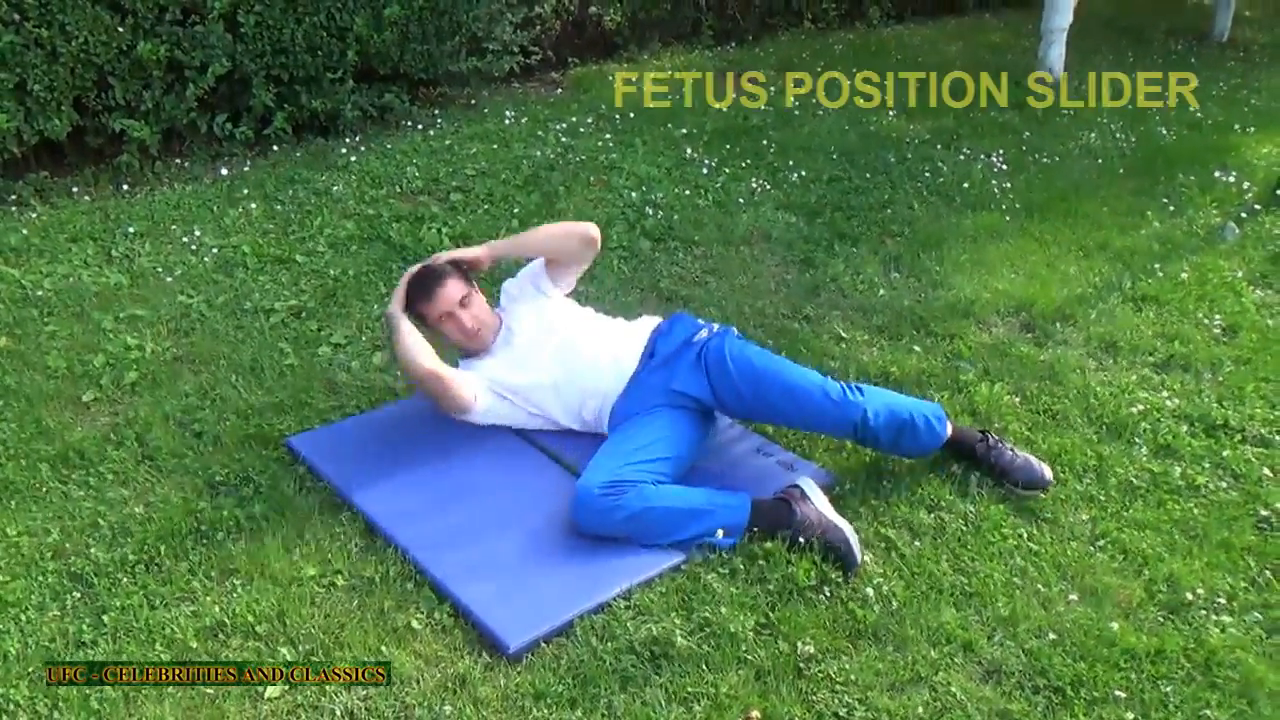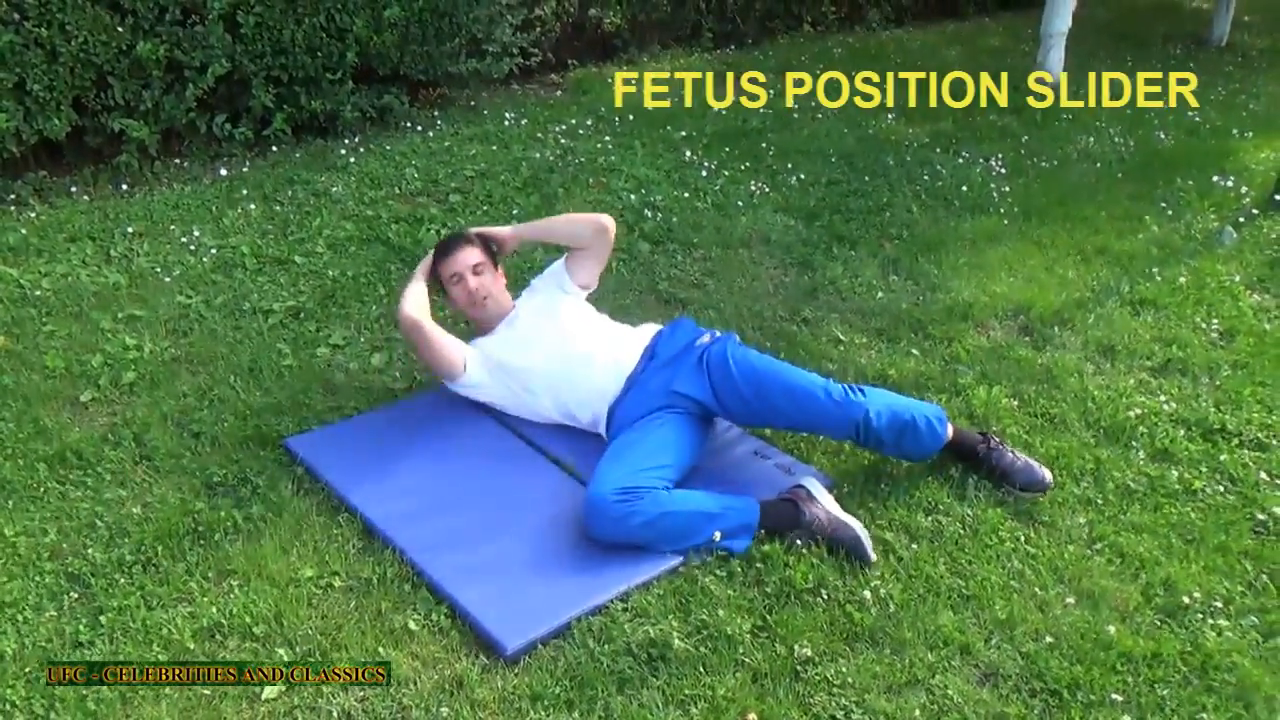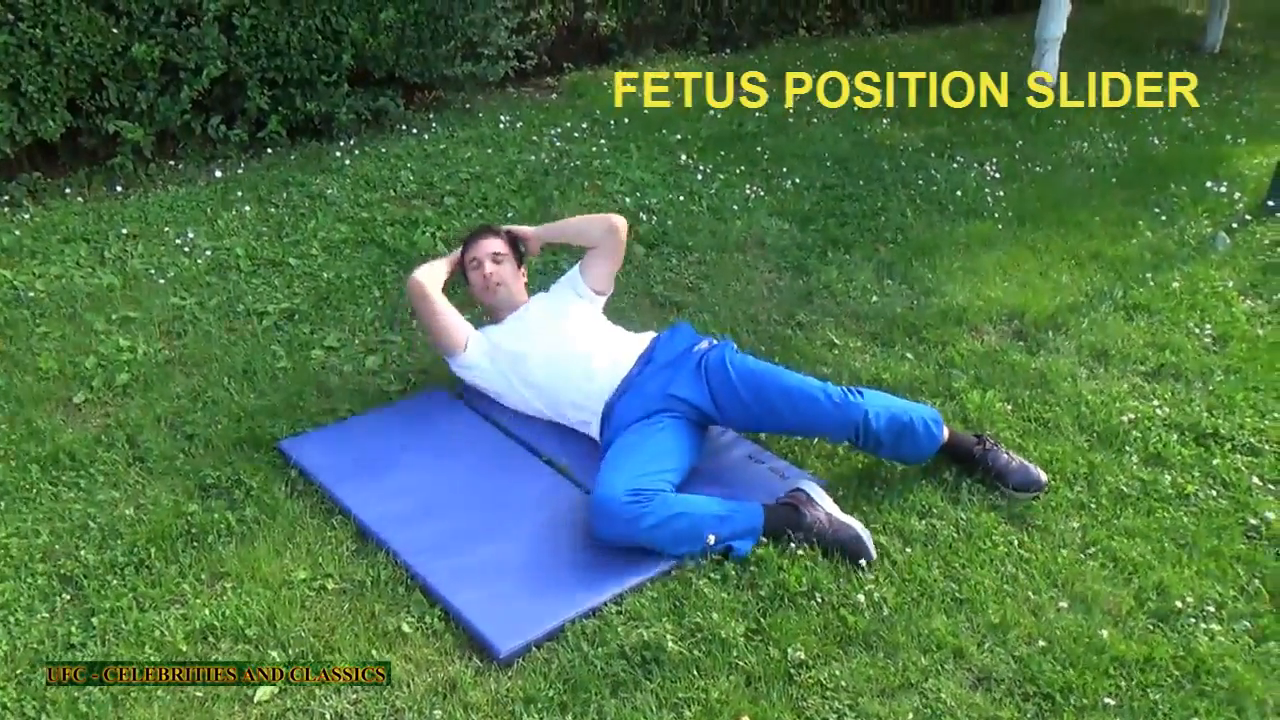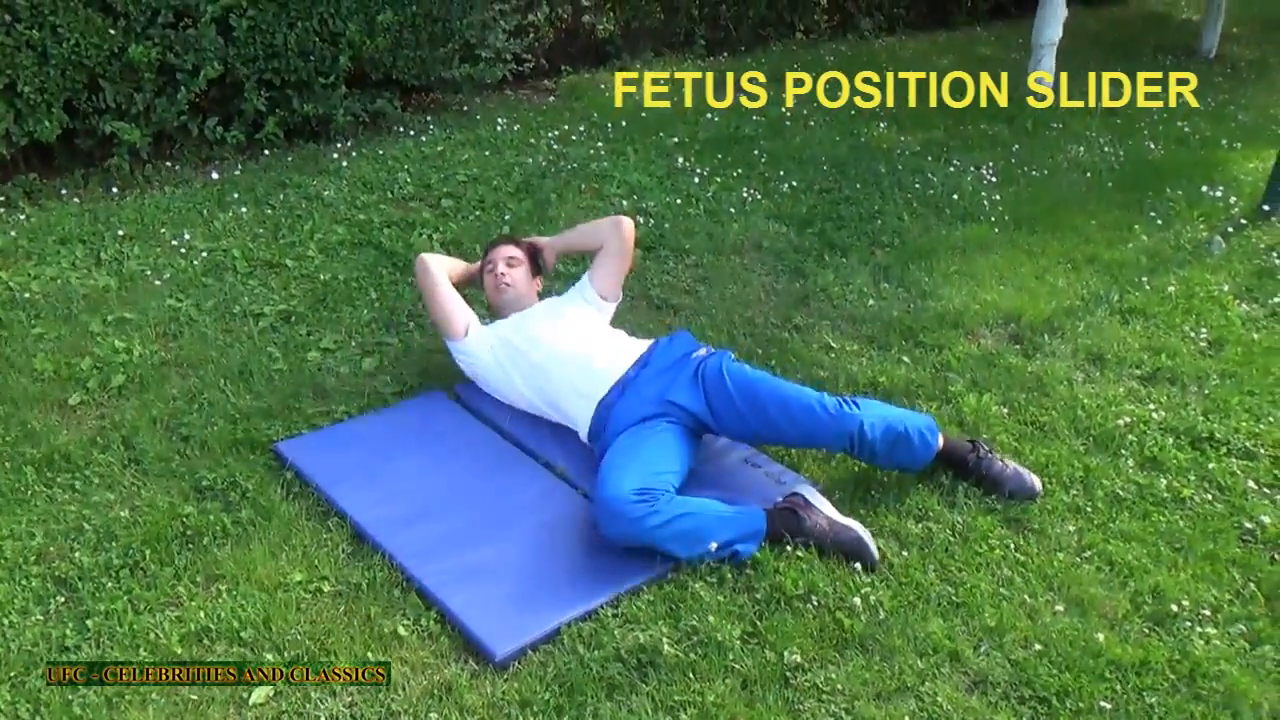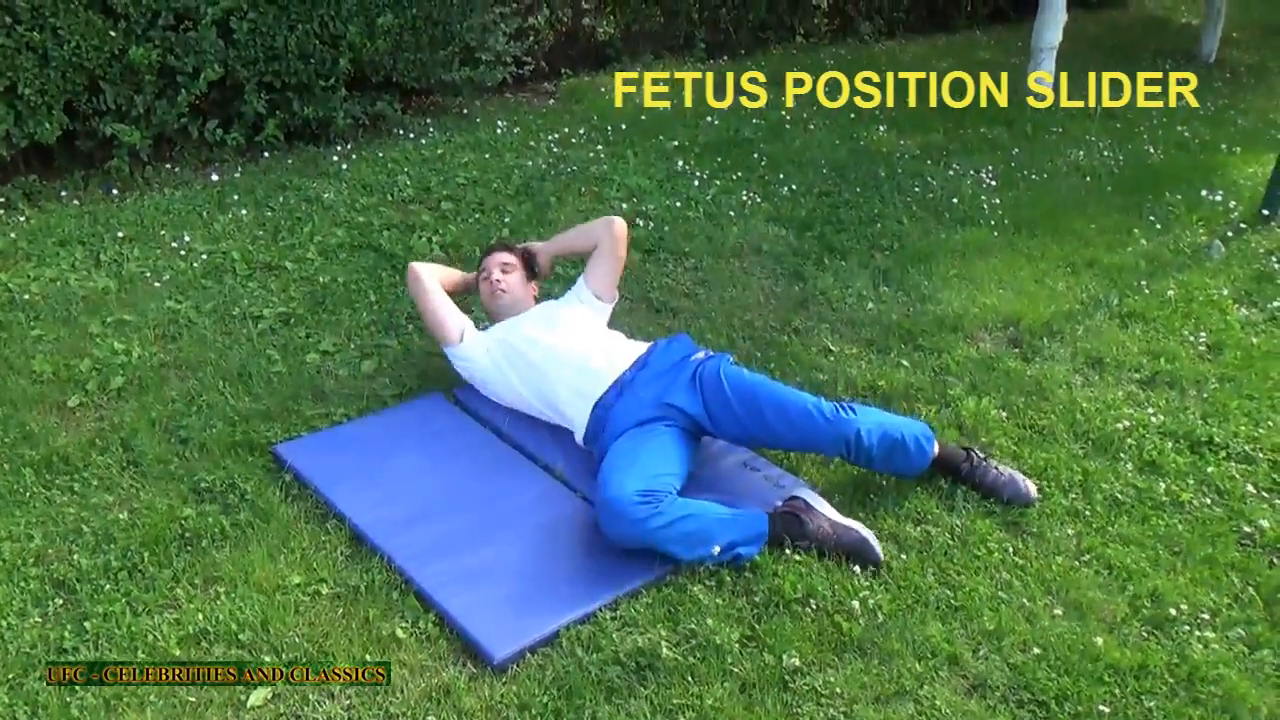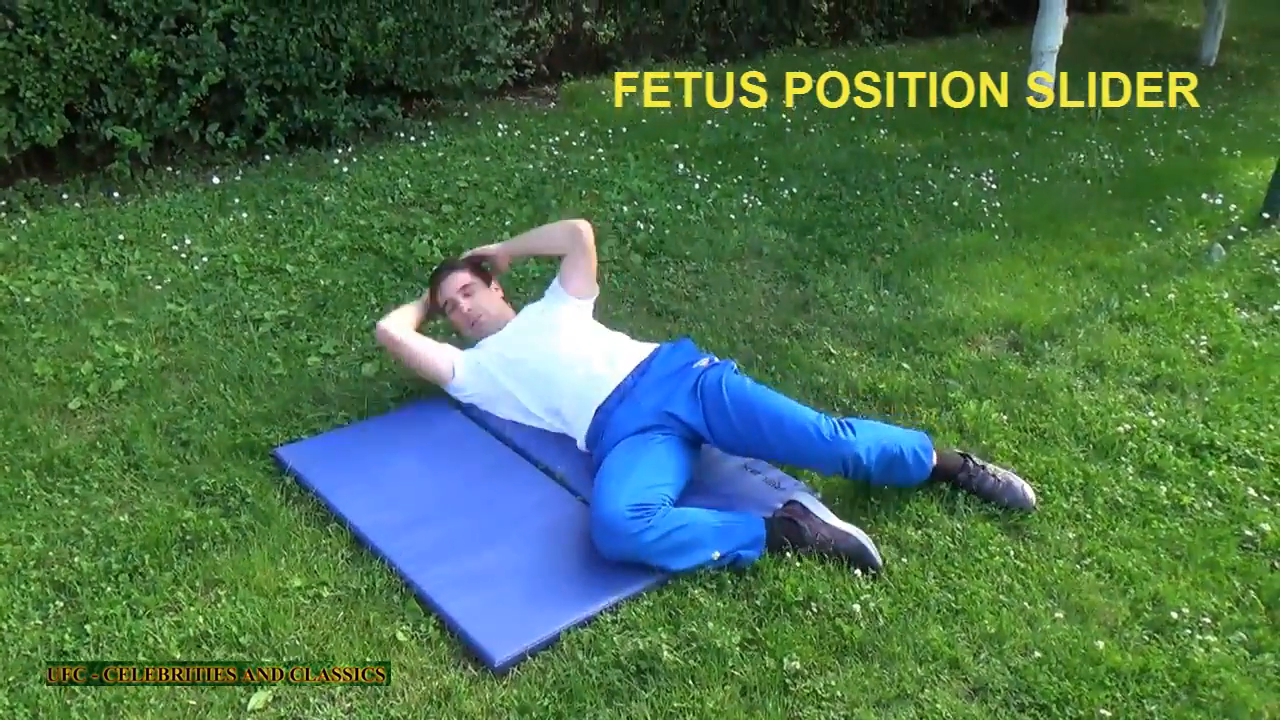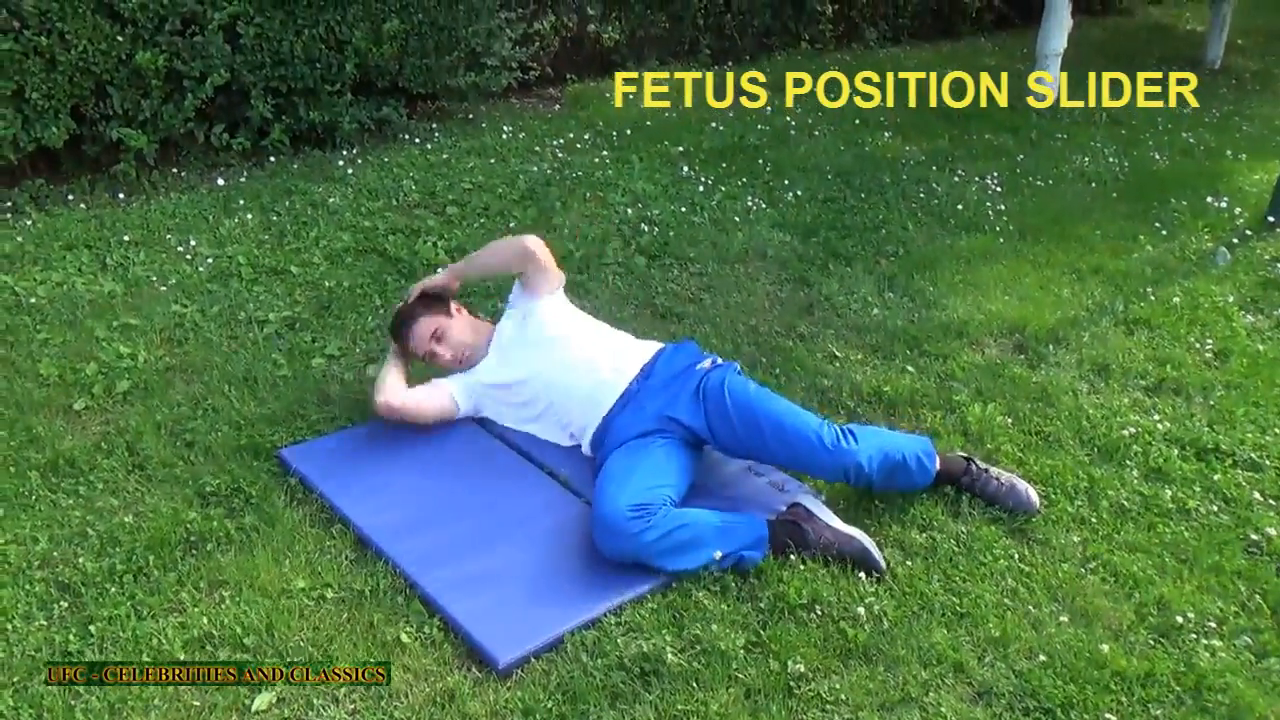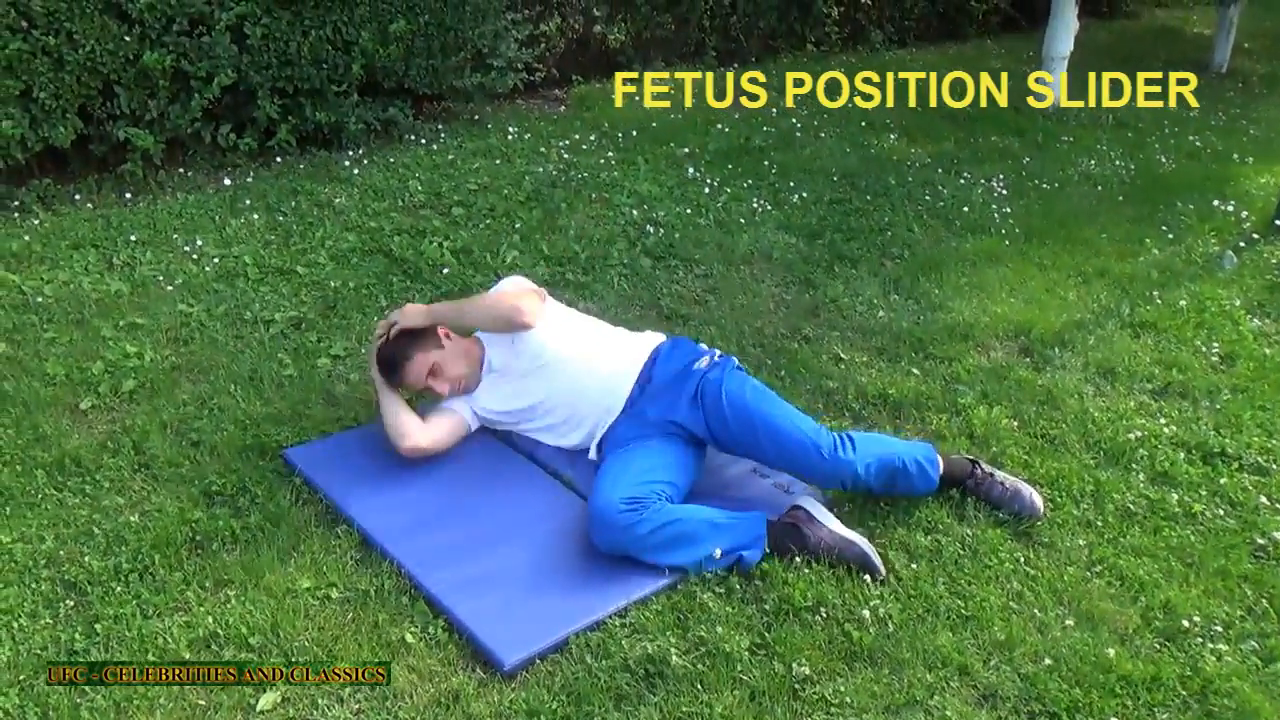
dt=0.2s
person 1, frame 1
left shoulder: (526, 294)
right shoulder: (471, 388)
left elbow: (586, 236)
right elbow: (417, 365)
left wrist: (486, 250)
right wrist: (400, 312)
left hip: (675, 347)
right hip: (639, 413)
left knee: (831, 401)
right knee: (595, 502)
left ankle: (971, 440)
right ankle: (777, 514)
person 1, frame 2
left shoulder: (549, 291)
right shoulder: (473, 367)
left elbow: (601, 228)
right elbow: (412, 318)
left wrist: (512, 234)
right wrist: (429, 268)
left hip: (678, 353)
right hip: (639, 416)
left knee: (834, 404)
right knee: (607, 509)
left ankle: (971, 446)
right ankle: (784, 515)
person 1, frame 3
left shoulder: (566, 296)
right shoulder: (477, 355)
left elbow: (612, 227)
right elbow: (420, 285)
left wrist: (533, 235)
right wrist: (457, 258)
left hip: (677, 359)
right hip: (632, 419)
left knee: (833, 406)
right knee: (614, 511)
left ankle: (965, 447)
right ankle: (785, 519)
person 1, frame 4
left shoulder: (575, 302)
right shoulder: (481, 350)
left elbow: (621, 227)
right elbow: (428, 265)
left wrist: (547, 244)
right wrist: (475, 266)
left hip: (676, 366)
right hip: (625, 423)
left knee: (833, 417)
right knee: (621, 511)
left ankle: (960, 453)
right ankle: (785, 523)
person 1, frame 5
left shoulder: (573, 304)
right shoulder: (478, 355)
left elbow: (613, 229)
right elbow: (420, 276)
left wrist: (542, 249)
right wrist: (467, 275)
left hip: (676, 370)
right hip: (625, 425)
left knee: (831, 421)
right knee: (623, 513)
left ankle: (952, 459)
right ankle: (787, 525)
person 1, frame 6
left shoulder: (555, 306)
right shoulder: (471, 370)
left elbow: (579, 232)
right elbow: (390, 333)
left wrist: (496, 252)
right wrist: (427, 302)
left hip: (676, 374)
right hip: (625, 431)
left knee: (830, 441)
right knee: (618, 528)
left ankle: (950, 464)
right ankle: (784, 530)
person 1, frame 7
left shoulder: (531, 305)
right shoulder: (471, 388)
left elbow: (531, 248)
right elbow: (391, 403)
left wrist: (446, 276)
right wrist: (396, 354)
left hip: (677, 376)
right hip: (628, 435)
left knee: (832, 450)
right knee: (616, 527)
left ankle: (953, 468)
right ankle: (788, 534)
person 1, frame 8
left shoulder: (504, 300)
right shoulder: (471, 402)
left elbow: (521, 310)
right elbow: (411, 440)
left wrist: (429, 313)
right wrist: (383, 378)
left hip: (675, 374)
right hip: (634, 436)
left knee: (829, 456)
right knee: (613, 521)
left ankle: (958, 471)
right ankle: (786, 534)
